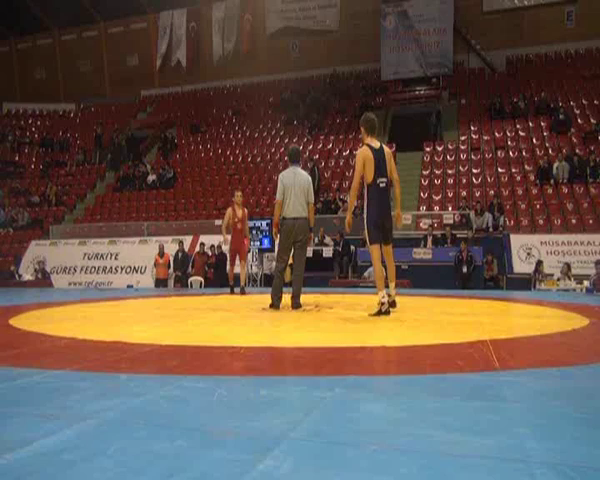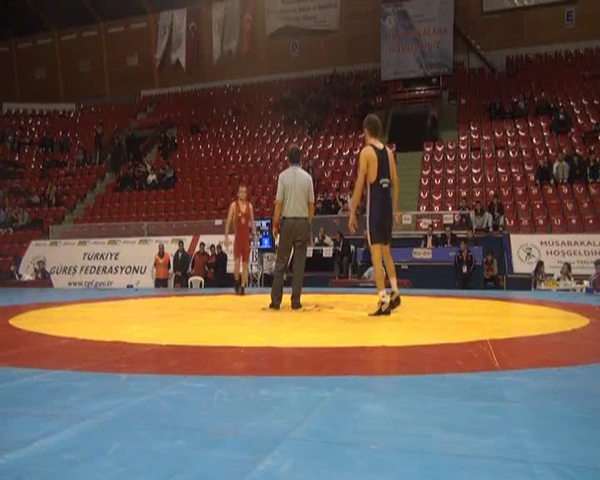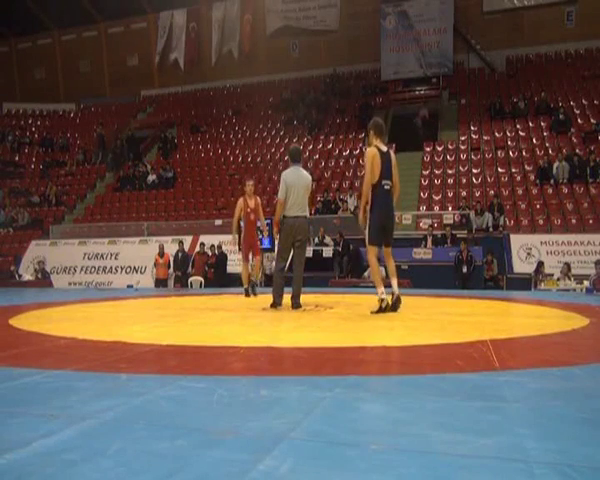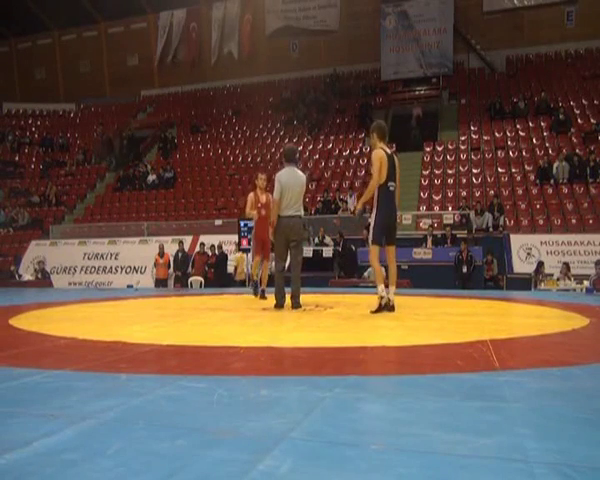
dt=0.5s
person 1, frame 1
left shoulder: (362, 152)
right shoulder: (387, 150)
left elbow: (355, 185)
right elbow: (396, 181)
left wrist: (349, 213)
right wrist: (398, 208)
left hip: (372, 209)
right hip: (386, 208)
left knee: (375, 257)
right knee: (388, 254)
left ankle: (383, 302)
right ankle: (391, 297)
person 1, frame 2
left shoulder: (366, 151)
right shoulder: (388, 151)
left elbow: (360, 184)
right elbow: (395, 182)
left wrist: (352, 212)
left hip: (374, 209)
right hip: (388, 208)
left knee: (377, 256)
right knee: (386, 253)
left ankle: (383, 302)
right ankle: (394, 293)
person 1, frame 3
left shoulder: (371, 151)
right shoulder: (391, 154)
left elbow: (367, 181)
right elbow: (396, 186)
left wrist: (362, 209)
left hip: (376, 209)
right hip: (389, 210)
left knee: (372, 255)
right knee: (388, 254)
left ankle: (383, 298)
right ankle: (395, 293)
person 1, frame 4
left shoulder: (377, 152)
right shoulder: (393, 156)
left elbow: (375, 181)
left wrist: (361, 201)
left hip: (380, 209)
right hip: (393, 210)
left knee: (373, 255)
right knee: (391, 257)
left ankle: (383, 294)
right ankle: (390, 300)
person 2, frame 1
left shoulder: (283, 176)
right shoulder: (306, 177)
left elbow: (279, 202)
right elbow: (311, 205)
left wrist: (275, 224)
right wrist: (311, 228)
left hip: (287, 222)
right hip: (302, 222)
left knee: (281, 262)
right knee: (299, 264)
left ankle: (276, 300)
right ankle: (296, 300)
person 2, frame 2
left shoulder: (283, 176)
right shoulder: (307, 177)
left elbow: (279, 202)
right elbow: (311, 204)
left wrist: (275, 224)
right wrist: (309, 225)
left hip: (287, 222)
right hip: (303, 222)
left knee: (281, 262)
right knee: (299, 264)
left ankle: (276, 300)
right ankle: (296, 300)
person 2, frame 3
left shoulder: (285, 175)
right shoulder: (308, 177)
left elbow: (281, 201)
left wrist: (276, 223)
left hip: (288, 221)
right hip: (302, 221)
left knee: (281, 261)
right knee: (299, 263)
left ankle: (277, 298)
right ankle: (296, 300)
person 2, frame 4
left shoulder: (280, 175)
right shoulder: (302, 177)
left elbow: (276, 201)
left wrist: (272, 224)
left hip: (282, 221)
right hip: (297, 221)
left knee: (280, 262)
right knee: (296, 263)
left ankle: (280, 300)
right ankle: (295, 300)
person 3, frame 1
left shoulder: (245, 211)
right shoulder: (230, 210)
right elbow: (224, 225)
left wrist: (247, 239)
right wrist: (224, 235)
left hip: (242, 241)
right hip: (233, 241)
left knee: (243, 264)
right knee: (232, 265)
left ankle: (242, 286)
right ankle: (231, 286)
person 3, frame 2
left shoulder: (249, 205)
right shoulder: (233, 205)
left elbow: (252, 221)
right elbow: (228, 222)
left wrist: (254, 232)
right wrist: (226, 237)
left hip: (246, 237)
right hip: (237, 237)
left knee: (245, 263)
right knee: (237, 262)
left ankle: (243, 287)
right ankle: (237, 282)
person 3, frame 3
left shoulder: (257, 200)
right shoulder: (241, 201)
left elbow: (261, 216)
right elbow: (235, 218)
left wrist: (264, 230)
right wrist: (234, 233)
left hip: (255, 235)
right hip: (245, 235)
left knee: (258, 260)
right knee: (245, 262)
left ankle: (253, 282)
right ankle: (246, 288)
person 3, frame 4
left shoulder: (269, 196)
right shoulder: (252, 195)
right elbow: (246, 212)
right wrist: (252, 213)
left hip: (267, 232)
right hip: (257, 232)
left knee: (266, 261)
right knee: (257, 259)
left ankle: (263, 290)
right ankle: (255, 280)
